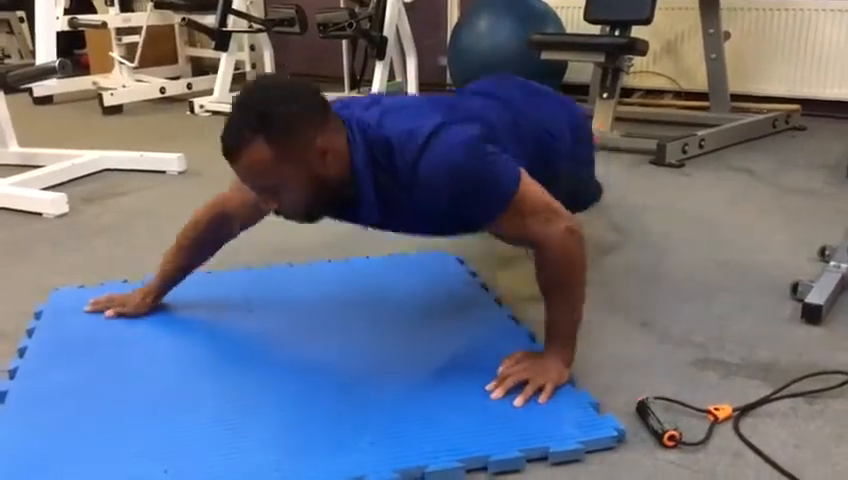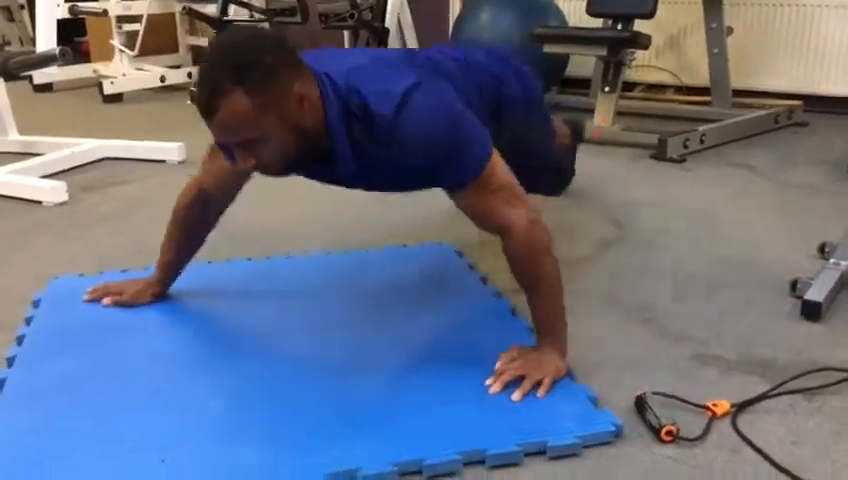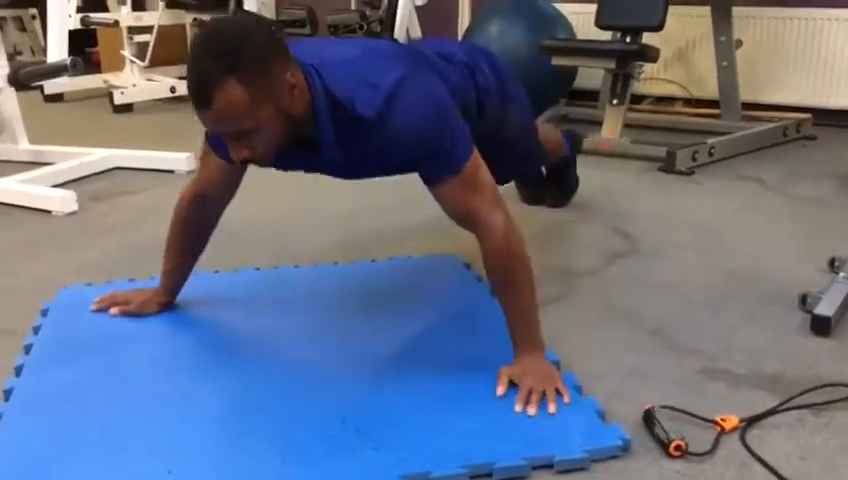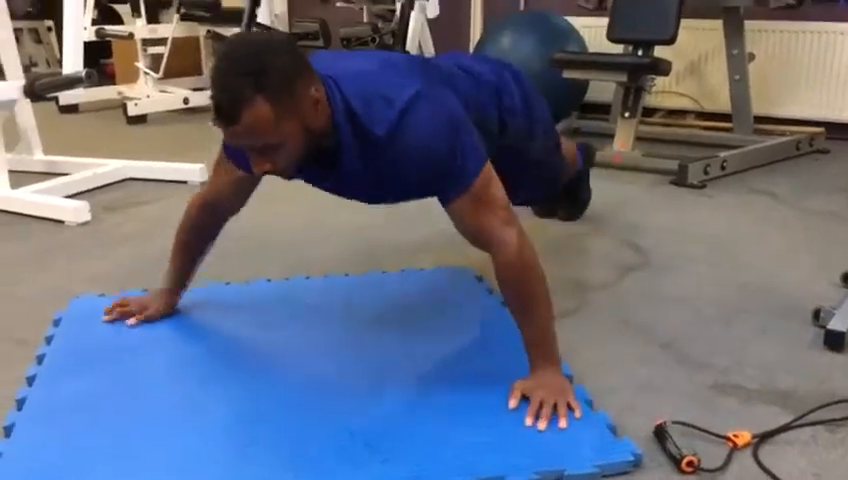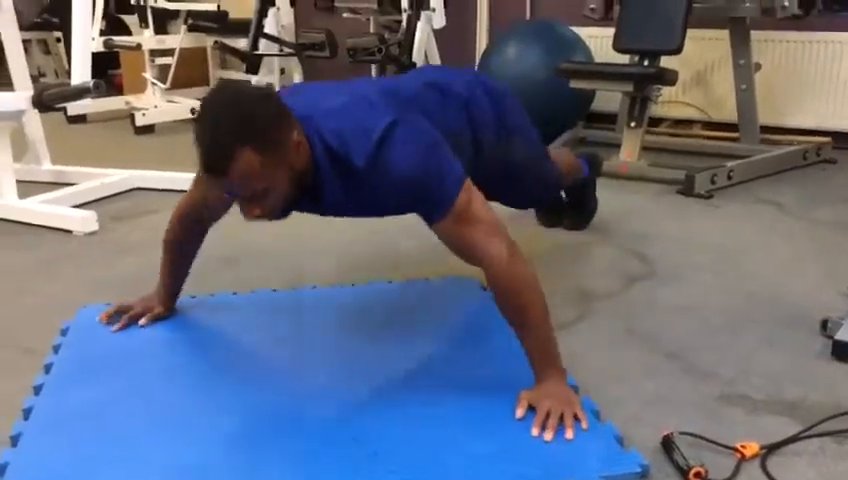
dt=0.2s
person 1, frame 1
left shoulder: (431, 159)
right shoulder: (301, 150)
left elbow: (559, 231)
right elbow: (221, 215)
left wrist: (558, 355)
right wrist: (152, 291)
left hip: (547, 128)
right hip: (484, 106)
left knee: (574, 197)
person 1, frame 2
left shoulder: (408, 117)
right shoulder: (258, 112)
left elbow: (519, 222)
right elbow: (204, 195)
left wrist: (551, 347)
right wrist: (157, 282)
left hip: (494, 88)
right hip: (448, 77)
left knee: (542, 162)
left ankle: (564, 137)
right ankle: (507, 160)
person 1, frame 3
left shoulder: (395, 106)
right shoulder: (242, 101)
left elbow: (491, 224)
right elbow: (202, 199)
left wrist: (530, 353)
right wrist: (164, 292)
left hip: (474, 88)
left knee: (523, 158)
left ankle: (562, 151)
person 1, frame 4
left shoulder: (412, 123)
right shoulder: (264, 112)
left elbow: (504, 241)
right elbow: (212, 205)
left wrist: (546, 368)
right wrist: (168, 294)
left hip: (501, 107)
right hip: (443, 87)
left knee: (542, 176)
left ankle: (577, 163)
person 1, frame 5
left shoulder: (387, 153)
right shoulder: (250, 149)
left elbow: (497, 255)
right elbow: (193, 214)
left wrist: (551, 378)
right wrist: (165, 294)
left hip: (475, 115)
right hip: (416, 107)
left knee: (539, 183)
left ankle: (581, 170)
